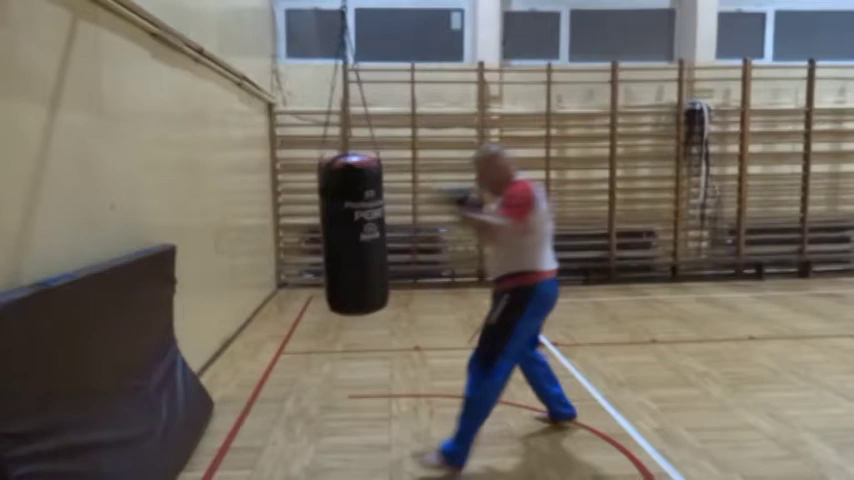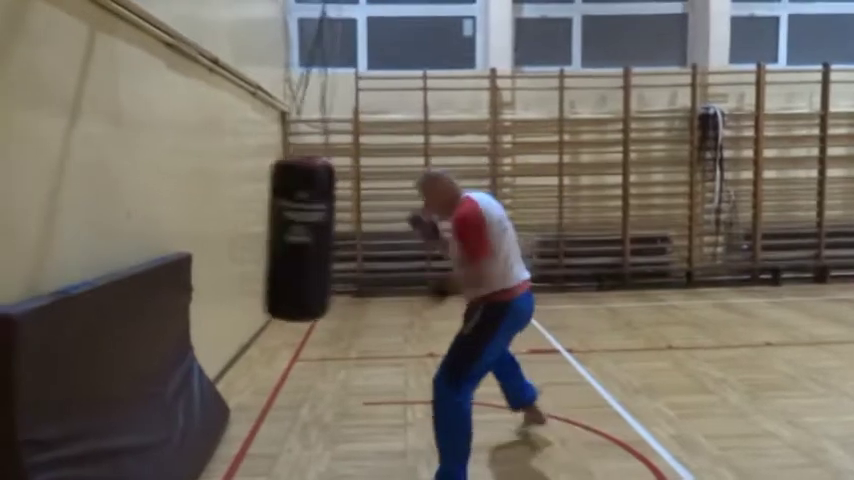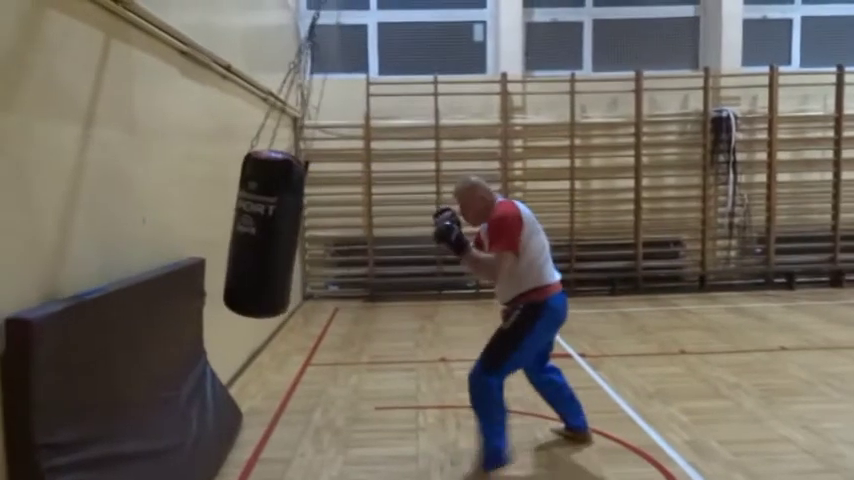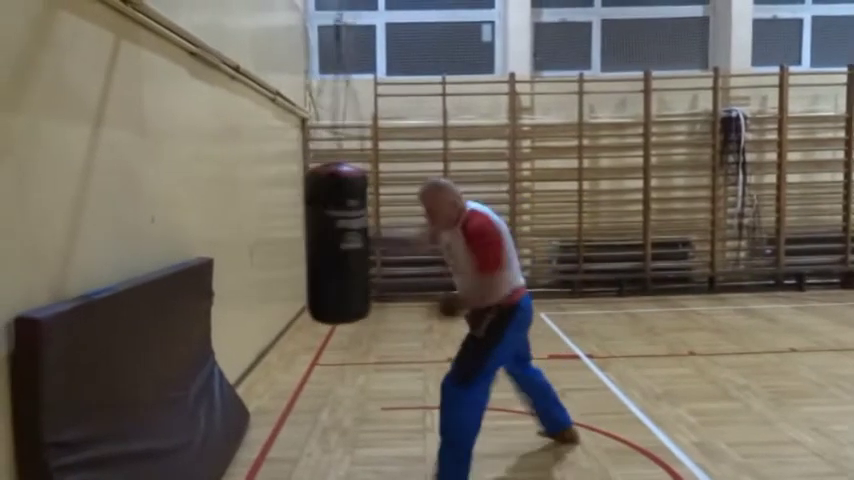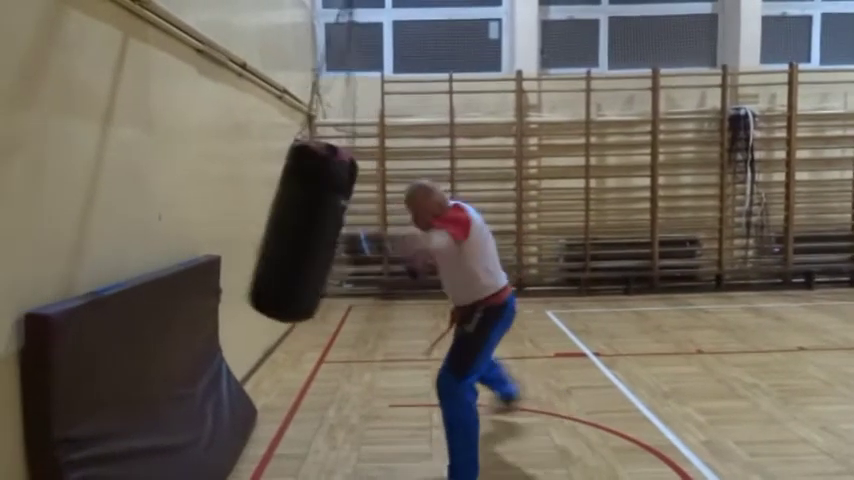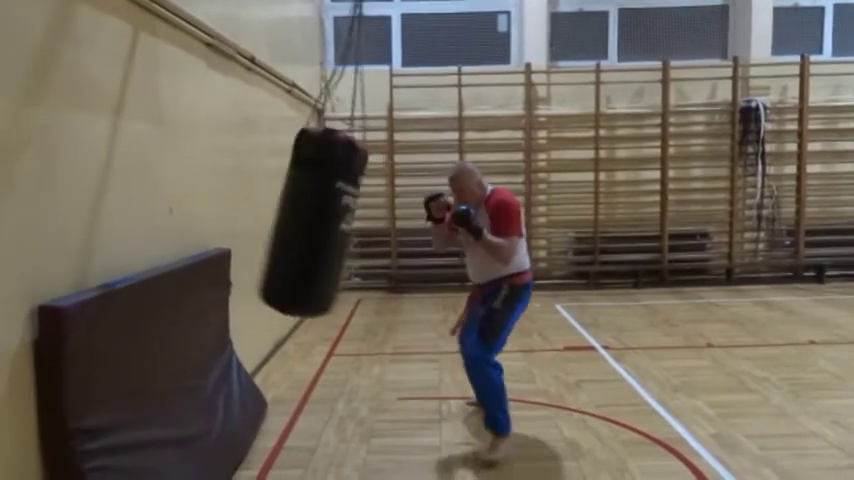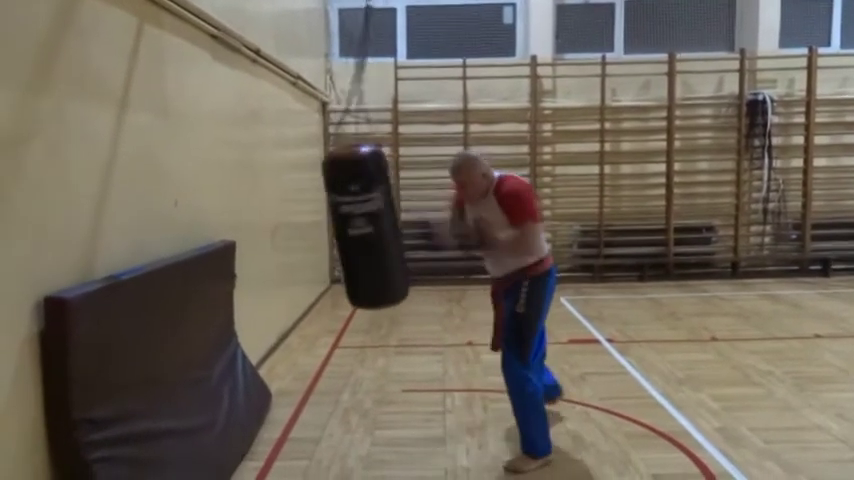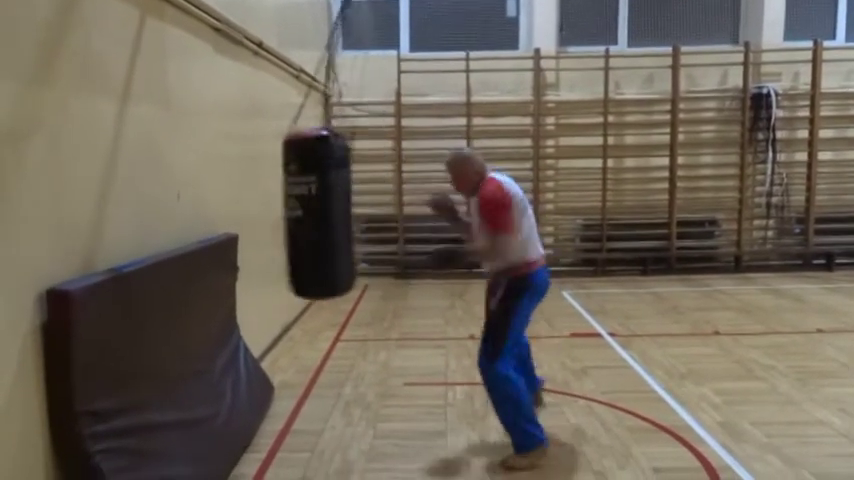
dt=0.5s
person 1, frame 1
left shoulder: (520, 192)
right shoulder: (522, 192)
left elbow: (501, 231)
right elbow: (502, 235)
left wrist: (468, 212)
right wrist: (476, 214)
left hip: (524, 291)
right hip: (538, 286)
left knee: (487, 366)
right knee: (525, 351)
left ankle: (453, 455)
right ankle: (561, 410)
person 1, frame 2
left shoulder: (466, 214)
right shoulder: (476, 202)
left elbow: (476, 277)
right elbow: (458, 252)
right wrist: (431, 233)
left hip: (500, 307)
right hip: (516, 299)
left knee: (451, 384)
right knee: (495, 354)
right ankle: (529, 406)
person 1, frame 3
left shoulder: (505, 214)
right shoulder: (493, 222)
left elbow: (496, 272)
right elbow: (482, 267)
left wrist: (461, 246)
right wrist: (459, 242)
left hip: (536, 307)
right hip: (548, 303)
left knee: (485, 377)
right knee: (538, 366)
left ankle: (494, 458)
right ankle: (578, 428)
person 1, frame 4
left shoulder: (479, 226)
right shoulder: (452, 219)
left elbow: (492, 287)
left wrist: (459, 301)
left hip: (503, 312)
right hip: (504, 310)
left knee: (460, 389)
right knee: (520, 368)
right ankle: (561, 428)
person 1, frame 5
left shoulder: (455, 216)
right shoulder: (449, 218)
left elbow: (434, 247)
right elbow: (436, 254)
right wrist: (421, 262)
left hip: (490, 308)
right hip: (481, 306)
left knee: (453, 384)
right knee: (475, 360)
right ankle: (508, 395)
person 1, frame 6
left shoulder: (503, 201)
right shoulder: (464, 206)
left elbow: (506, 253)
right elbow: (442, 244)
left wrist: (476, 231)
right wrist: (438, 217)
left hip: (511, 287)
right hip: (486, 287)
left knee: (479, 354)
right knee: (468, 342)
left ankle: (501, 431)
right ankle: (486, 397)
person 1, frame 7
left shoulder: (514, 189)
right shoulder: (466, 195)
left elbow: (529, 240)
left wrist: (490, 242)
left hip: (531, 279)
right hip: (506, 280)
left knee: (517, 362)
right knee: (526, 347)
left ankle: (537, 451)
right ankle: (549, 390)
person 1, frame 8
left shoulder: (493, 192)
right shoulder: (494, 186)
left elbow: (494, 249)
right elbow: (477, 231)
right wrist: (453, 216)
left hip: (520, 281)
right hip: (525, 276)
left knee: (494, 361)
right knee: (508, 337)
left ankle: (531, 445)
right ankle: (531, 390)
